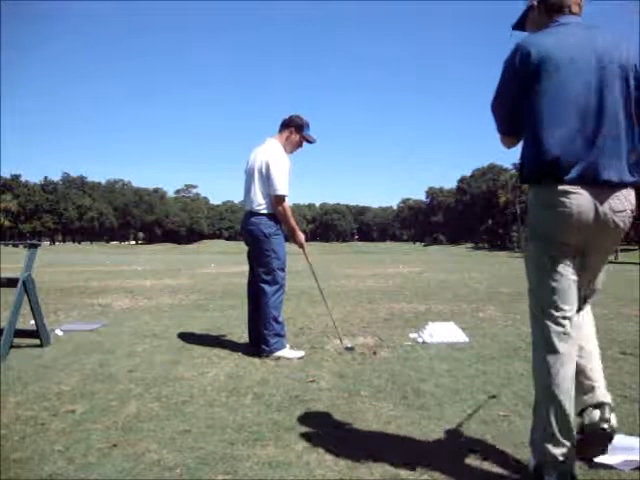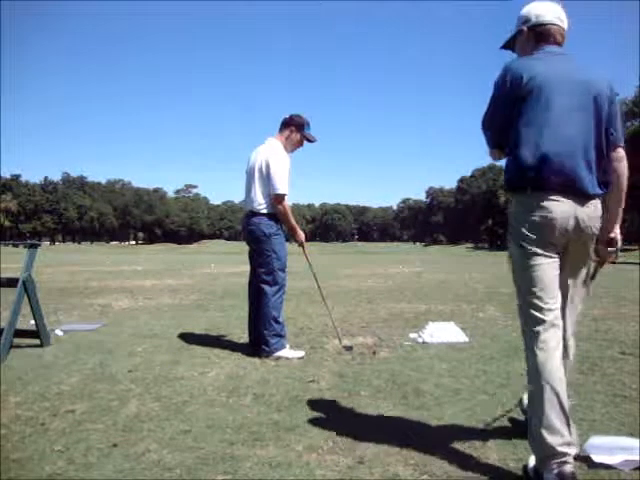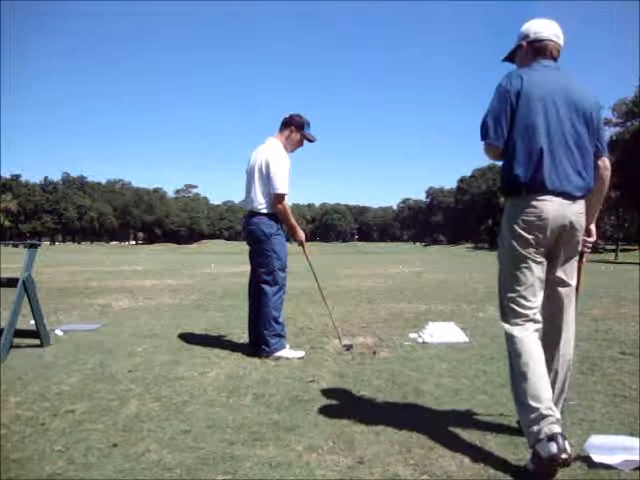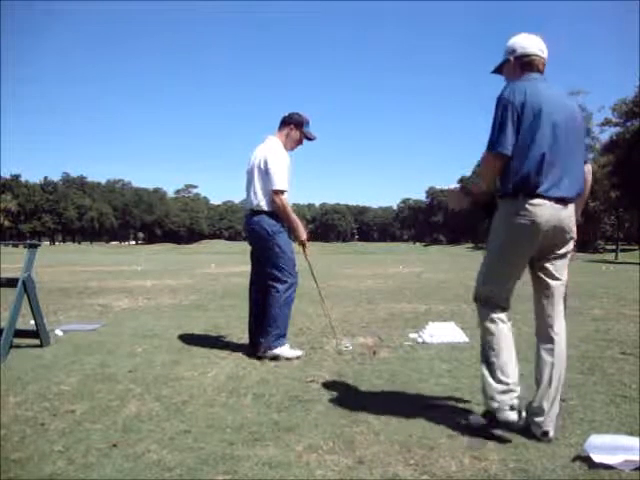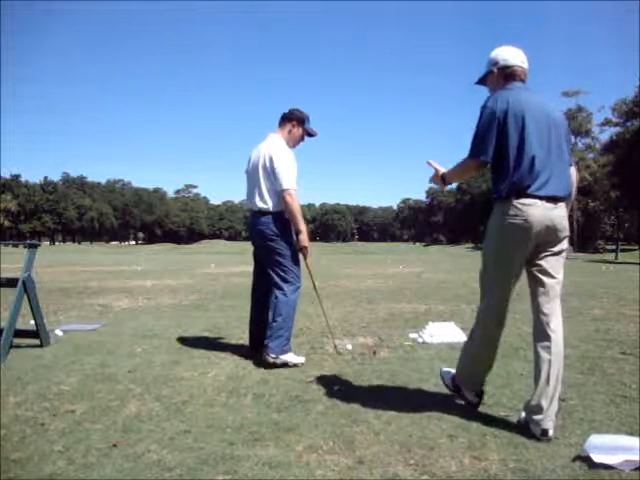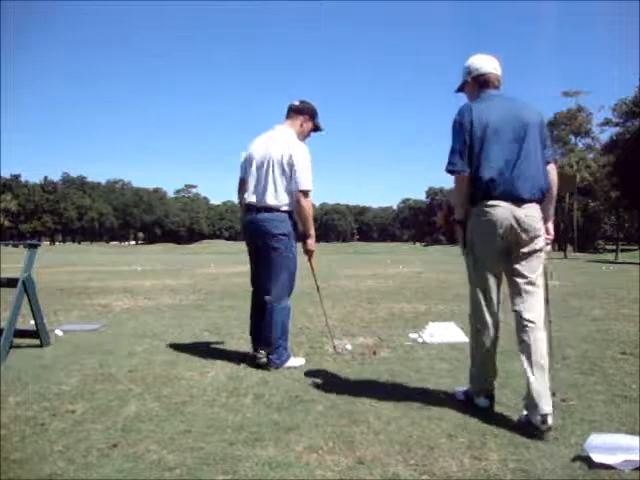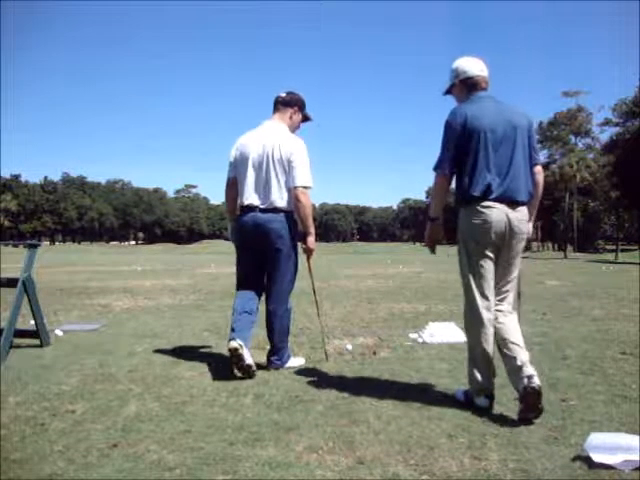
dt=0.3s
person 1, frame 1
left shoulder: (528, 52)
left elbow: (508, 137)
left hip: (555, 200)
left knee: (555, 328)
right knee: (579, 311)
right ankle: (597, 415)
person 1, frame 2
left shoulder: (517, 72)
right shoulder: (599, 83)
left elbow: (496, 150)
right elbow: (617, 160)
right wrist: (613, 224)
left hip: (537, 208)
right hip: (588, 210)
left knee: (543, 327)
right knee: (563, 324)
right ankle: (545, 414)
person 1, frame 3
left shoulder: (515, 84)
right shoulder: (585, 98)
left elbow: (493, 150)
right elbow: (602, 168)
right wrist: (590, 219)
left hip: (530, 208)
right hip: (572, 211)
left knee: (521, 318)
right knee: (561, 319)
left ankle: (547, 431)
right ankle: (547, 422)
person 1, frame 4
left shoulder: (513, 94)
right shoulder: (571, 105)
left elbow: (497, 159)
right elbow: (586, 173)
left wrist: (466, 191)
left hip: (522, 209)
right hip: (562, 214)
left knee: (492, 302)
right knee: (552, 317)
left ankle: (504, 403)
right ankle: (542, 417)
person 1, frame 5
left shoulder: (497, 104)
right shoulder: (554, 113)
left elbow: (478, 162)
right elbow: (572, 174)
left wrist: (444, 176)
left hip: (516, 212)
right hip: (556, 215)
left knee: (493, 305)
right knee: (549, 315)
left ankle: (468, 385)
right ankle: (542, 417)
person 1, frame 6
left shoulder: (468, 113)
right shoulder: (532, 114)
left elbow: (461, 177)
right elbow: (551, 172)
left wrist: (460, 221)
right wrist: (548, 219)
left hip: (488, 214)
right hip: (530, 214)
left knee: (485, 309)
right knee: (531, 311)
left ankle: (481, 390)
right ankle: (540, 408)
person 1, frame 7
left shoulder: (461, 115)
right shoulder: (520, 117)
left elbow: (444, 177)
right elbow: (538, 174)
left wrist: (433, 220)
right wrist: (530, 216)
left hip: (479, 214)
right hip: (517, 214)
left knee: (480, 306)
right knee: (504, 304)
left ankle: (481, 390)
right ankle: (525, 376)
person 2, frame 1
left shoulder: (259, 151)
right shoulder: (278, 156)
right elbow: (279, 202)
right wrist: (295, 231)
left hip: (252, 220)
right hip: (267, 224)
left knee: (258, 283)
right knee: (273, 283)
left ankle: (258, 340)
right ankle: (272, 344)
person 2, frame 2
left shoulder: (259, 151)
right shoulder: (278, 155)
right elbow: (279, 201)
right wrist: (295, 230)
left hip: (253, 220)
right hip: (267, 224)
left knee: (259, 283)
right knee: (273, 284)
left ankle: (258, 340)
right ankle: (272, 344)
person 2, frame 3
left shoulder: (260, 151)
right shoulder: (278, 155)
right elbow: (278, 201)
right wrist: (295, 229)
left hip: (253, 220)
right hip: (268, 224)
left knee: (260, 283)
right knee: (273, 284)
left ankle: (258, 340)
right ankle: (272, 344)
person 2, frame 4
left shoulder: (260, 150)
right shoulder: (277, 153)
right elbow: (278, 198)
right wrist: (297, 227)
left hip: (255, 220)
right hip: (269, 222)
left knee: (261, 283)
right knee: (285, 280)
left ankle: (258, 341)
right ankle: (273, 341)
person 2, frame 5
left shoulder: (259, 149)
right shoulder: (281, 151)
right elbow: (288, 196)
right wrist: (301, 231)
left hip: (257, 220)
right hip: (275, 223)
left knee: (263, 284)
right knee: (288, 284)
left ankle: (258, 342)
right ankle: (277, 348)
person 2, frame 6
left shoulder: (257, 143)
right shoulder: (297, 148)
left elbow: (241, 188)
right elbow: (302, 198)
right wrist: (310, 234)
left hip: (252, 219)
right hip: (278, 222)
left knee: (260, 288)
right knee: (278, 291)
left ankle: (260, 347)
right ankle: (277, 356)
person 2, frame 7
left shoulder: (244, 140)
right shoulder: (293, 143)
left elbow: (231, 189)
right elbow: (300, 195)
left wrist: (233, 223)
right wrist: (309, 232)
left hip: (247, 220)
right hip: (278, 222)
left knee: (247, 287)
right knee: (279, 293)
left ankle: (239, 338)
right ankle: (279, 356)
